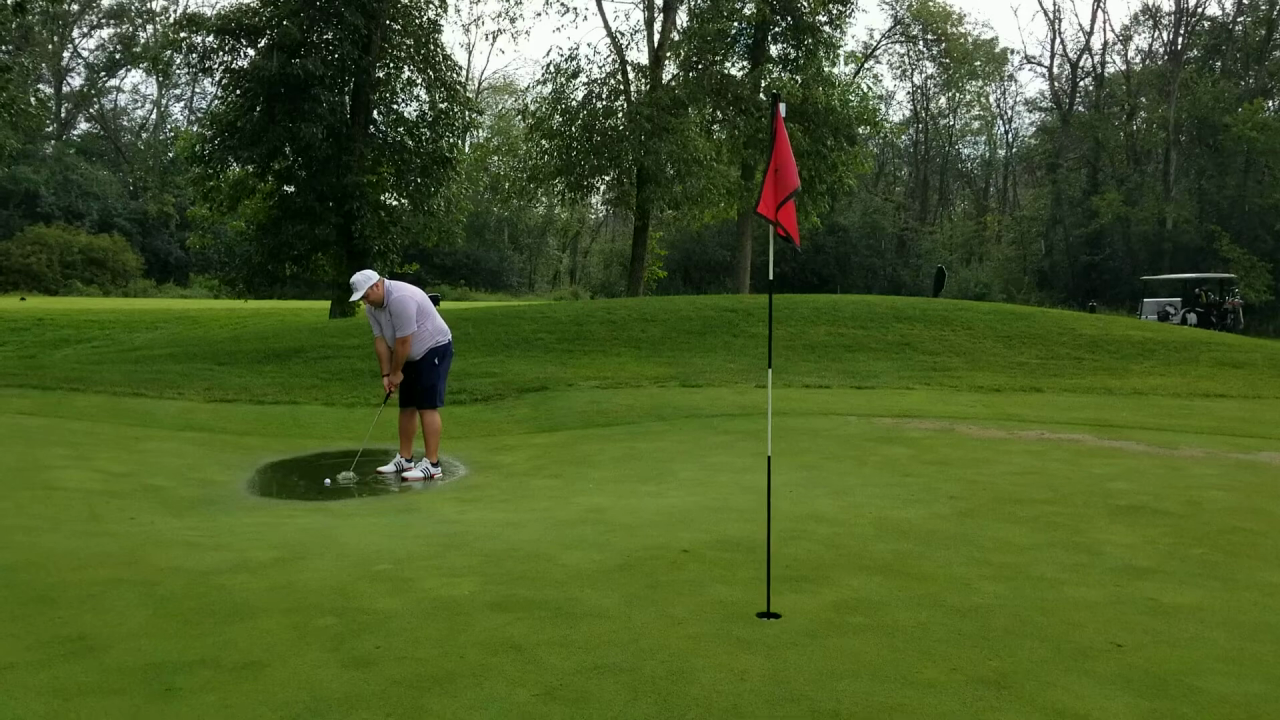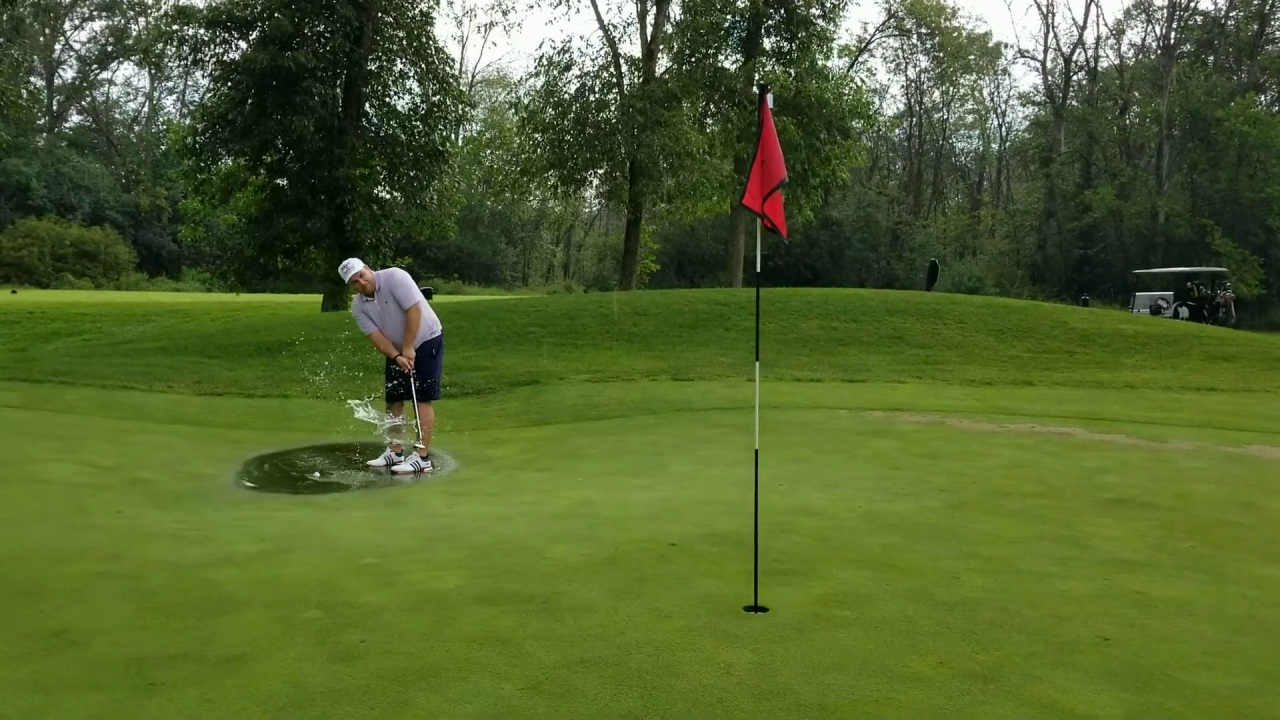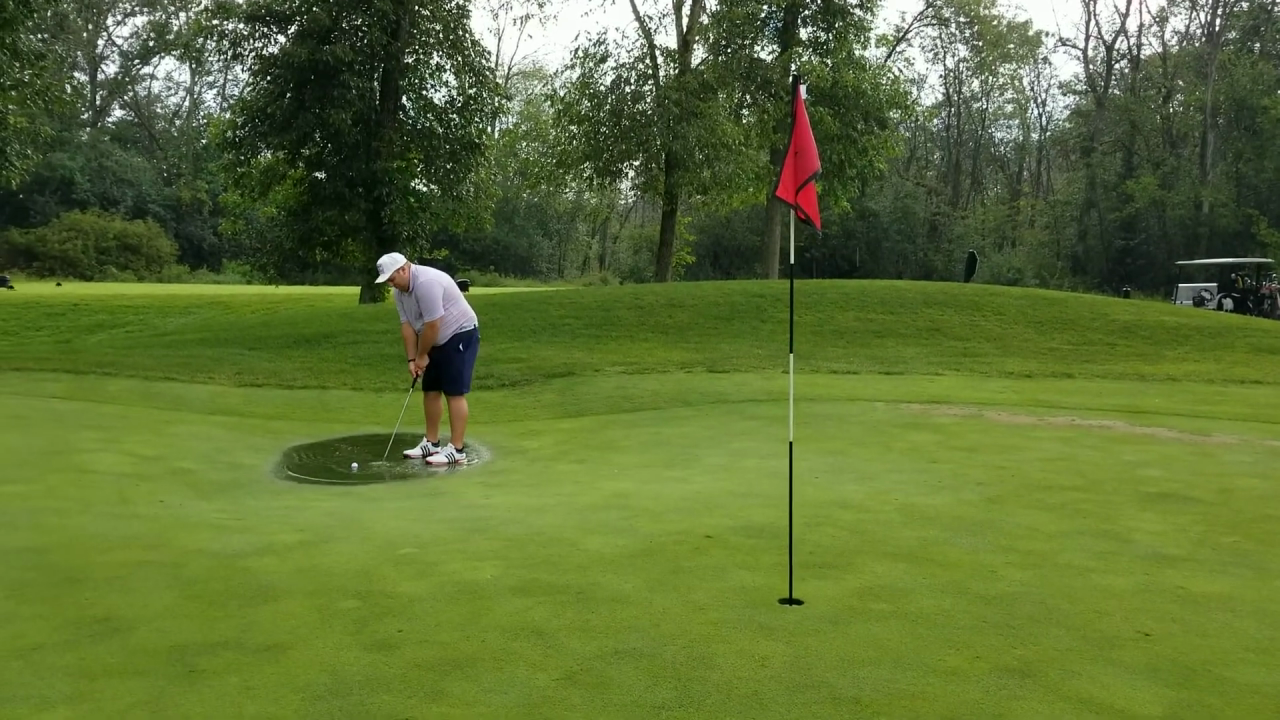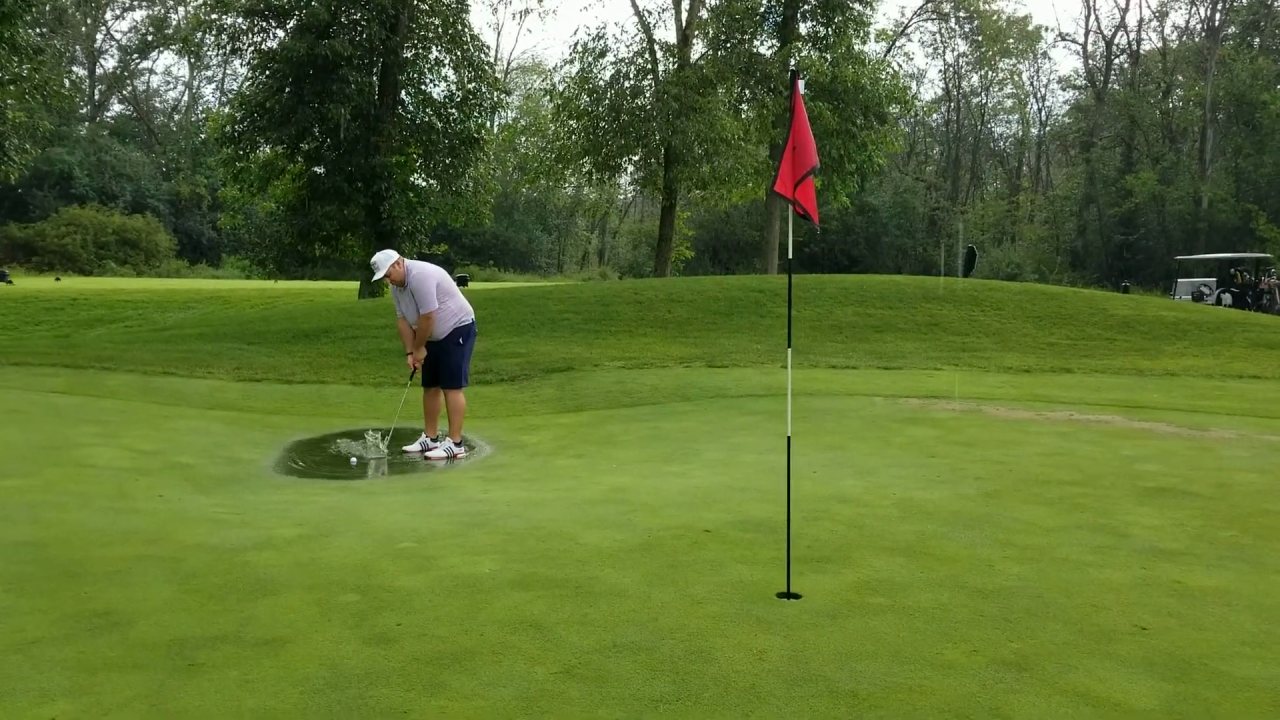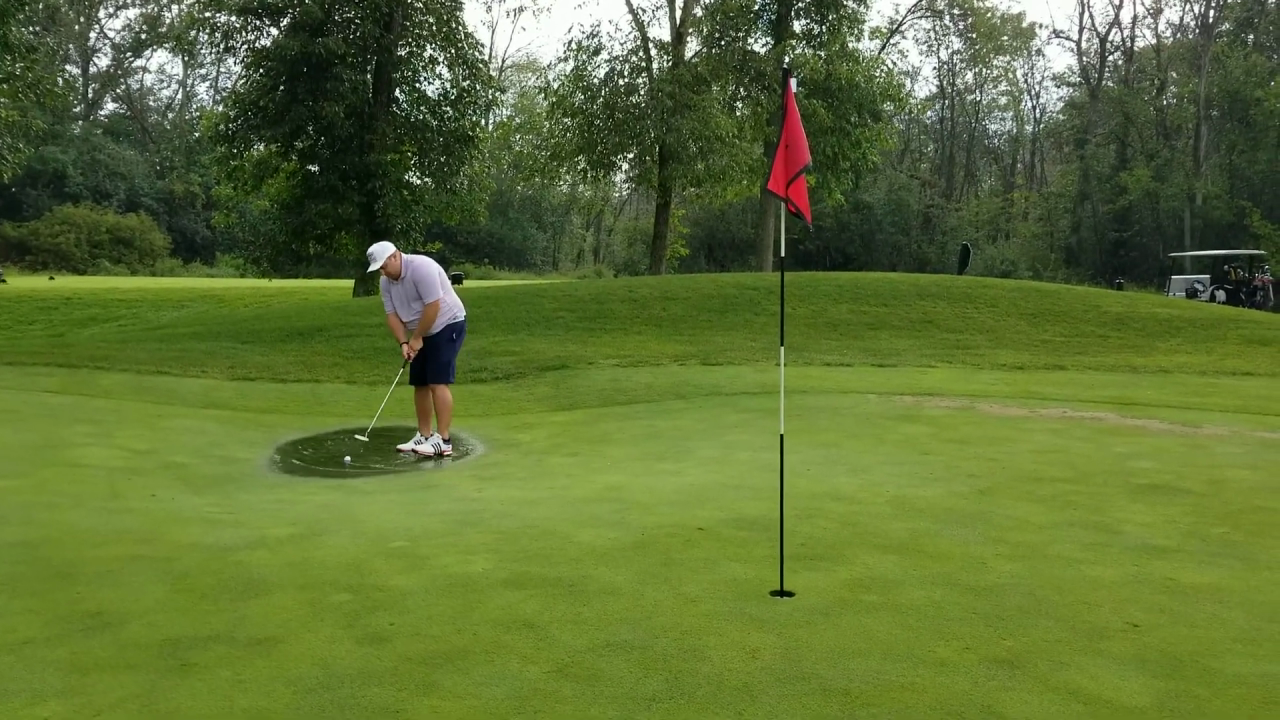
dt=1s
person 1, frame 1
left shoulder: (401, 298)
right shoulder: (372, 307)
left elbow: (403, 341)
right elbow: (380, 340)
left wrist: (396, 372)
right wrist: (386, 374)
left hip: (434, 350)
right hip: (411, 356)
left knee: (427, 407)
right knee: (407, 406)
left ankle: (432, 464)
right ankle: (404, 459)
person 1, frame 2
left shoulder: (394, 278)
right shoulder: (358, 305)
left elbow: (414, 310)
right elbow: (375, 335)
left wrist: (408, 348)
right wrist: (397, 356)
left hip: (426, 343)
right hip: (397, 352)
left knee: (422, 400)
right knee: (393, 401)
left ankle: (422, 458)
right ankle: (394, 452)
person 1, frame 3
left shoulder: (427, 282)
right shoulder: (400, 291)
left elbow: (432, 325)
right elbow: (407, 325)
left wrist: (421, 356)
right wrist: (411, 359)
left hip: (460, 335)
right hip: (437, 341)
left knee: (454, 393)
right knee: (431, 391)
left ankle: (457, 450)
right ankle: (431, 443)
person 1, frame 4
left shoulder: (420, 276)
right shoulder: (397, 285)
left elbow: (427, 318)
right elbow: (403, 320)
left wrist: (420, 349)
right wrist: (410, 353)
left hip: (458, 330)
right hip: (434, 337)
left knee: (452, 387)
right knee: (430, 387)
left ankle: (455, 443)
right ankle: (430, 438)
person 1, frame 5
left shoulder: (421, 267)
right shoulder: (385, 282)
left elbow: (433, 306)
right elbow: (392, 315)
left wrist: (417, 338)
right wrist: (404, 343)
left hip: (447, 327)
right hip: (420, 336)
left knee: (438, 383)
right knee: (420, 385)
left ankle: (442, 440)
right ankle: (424, 436)
